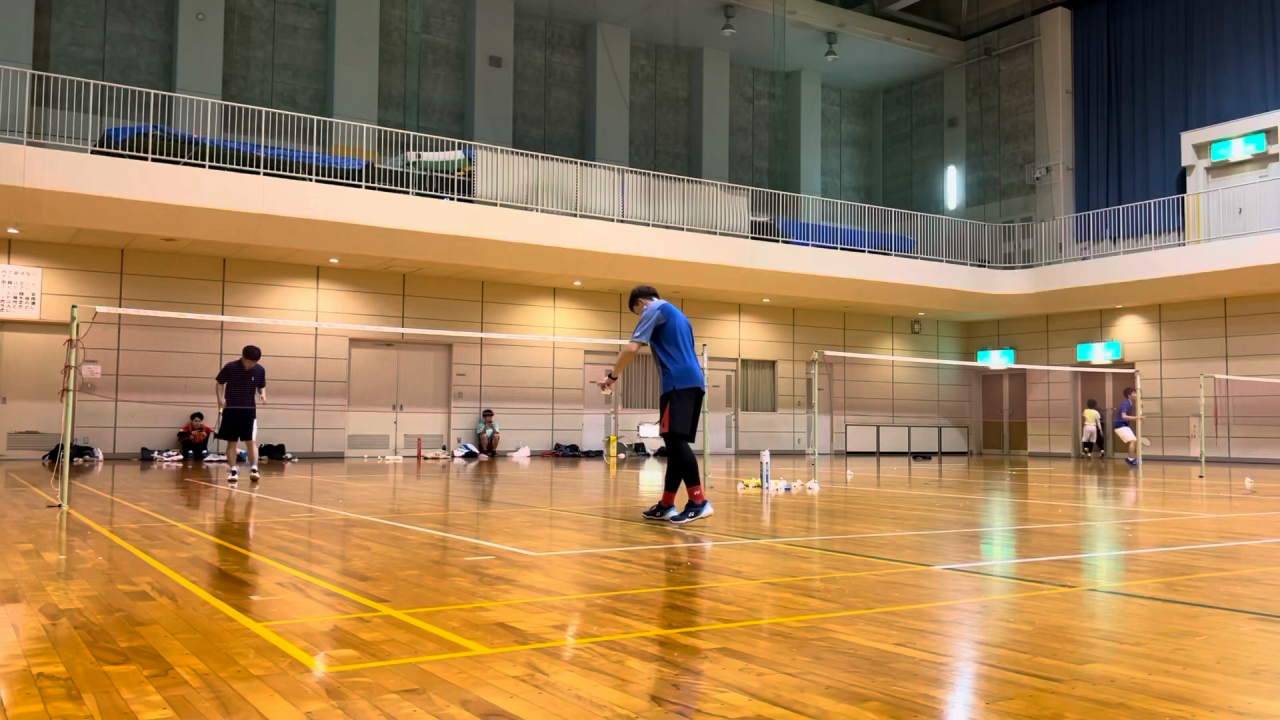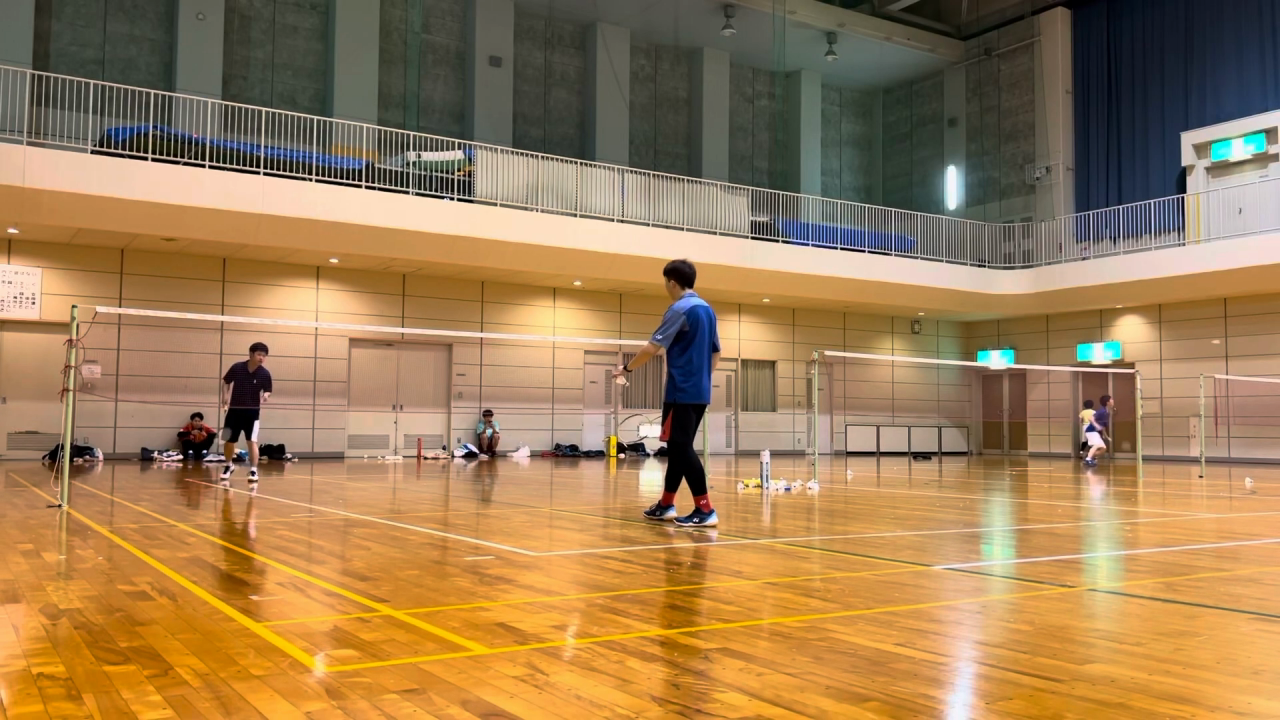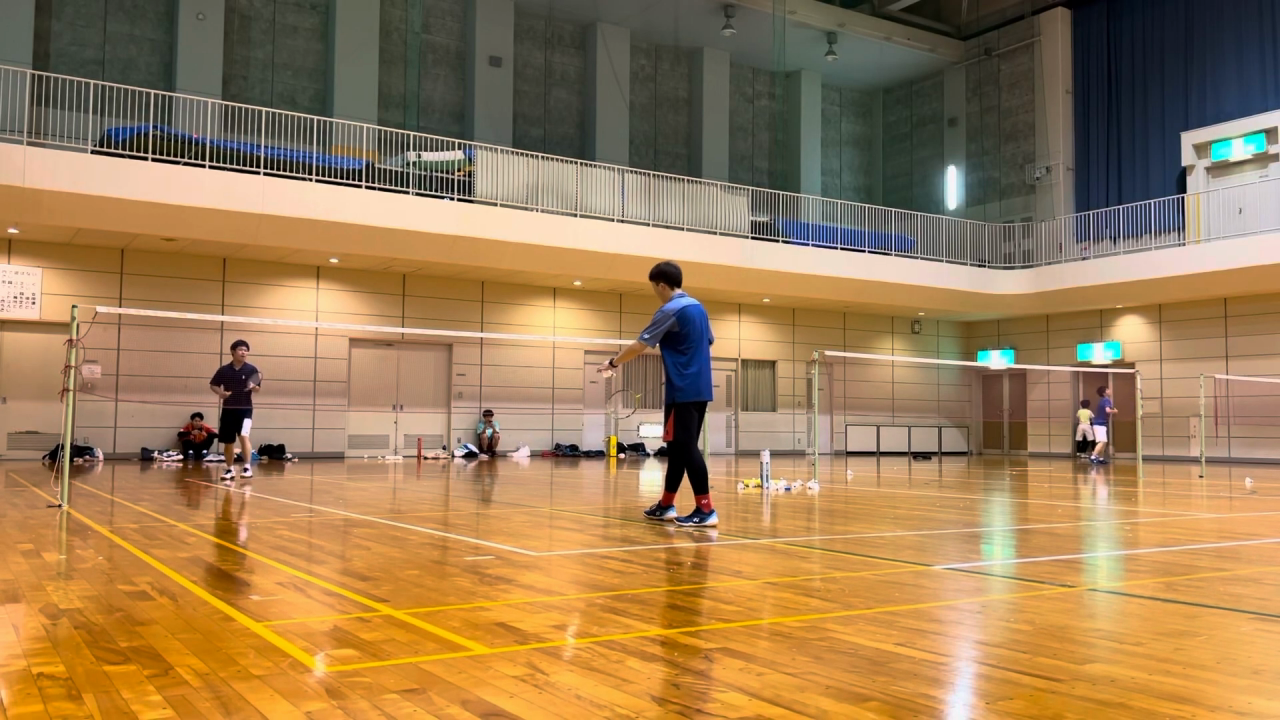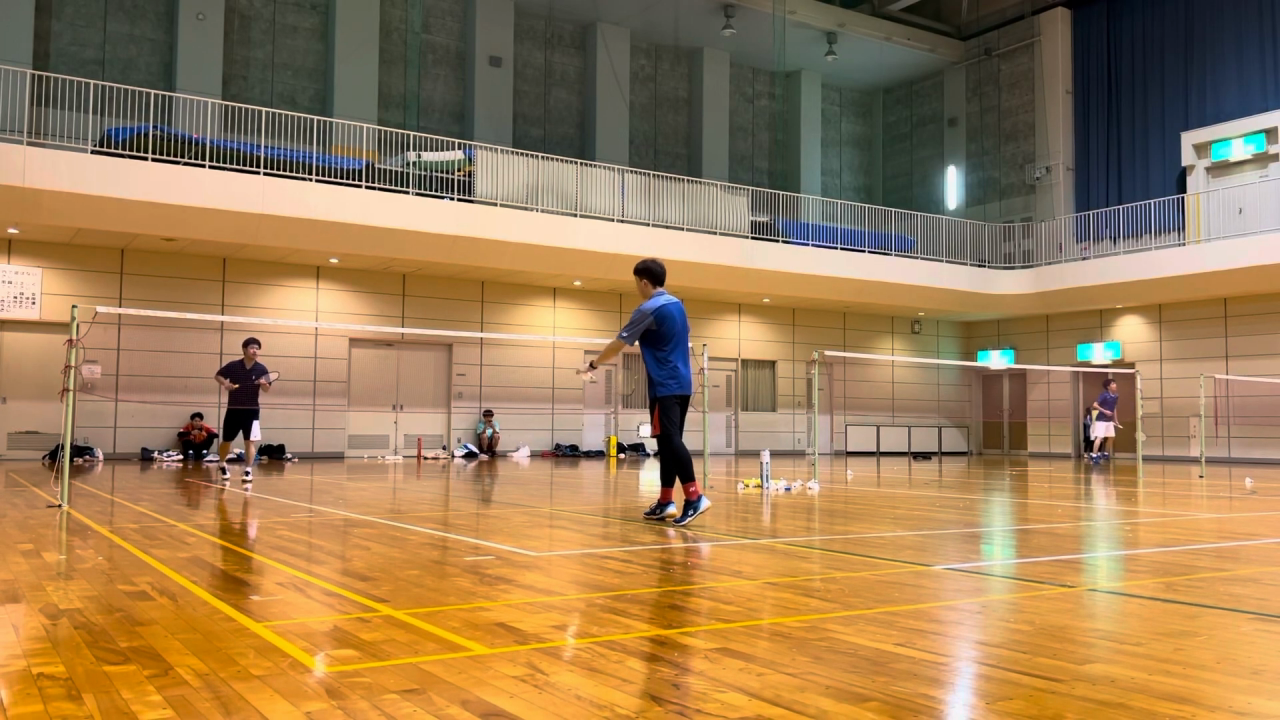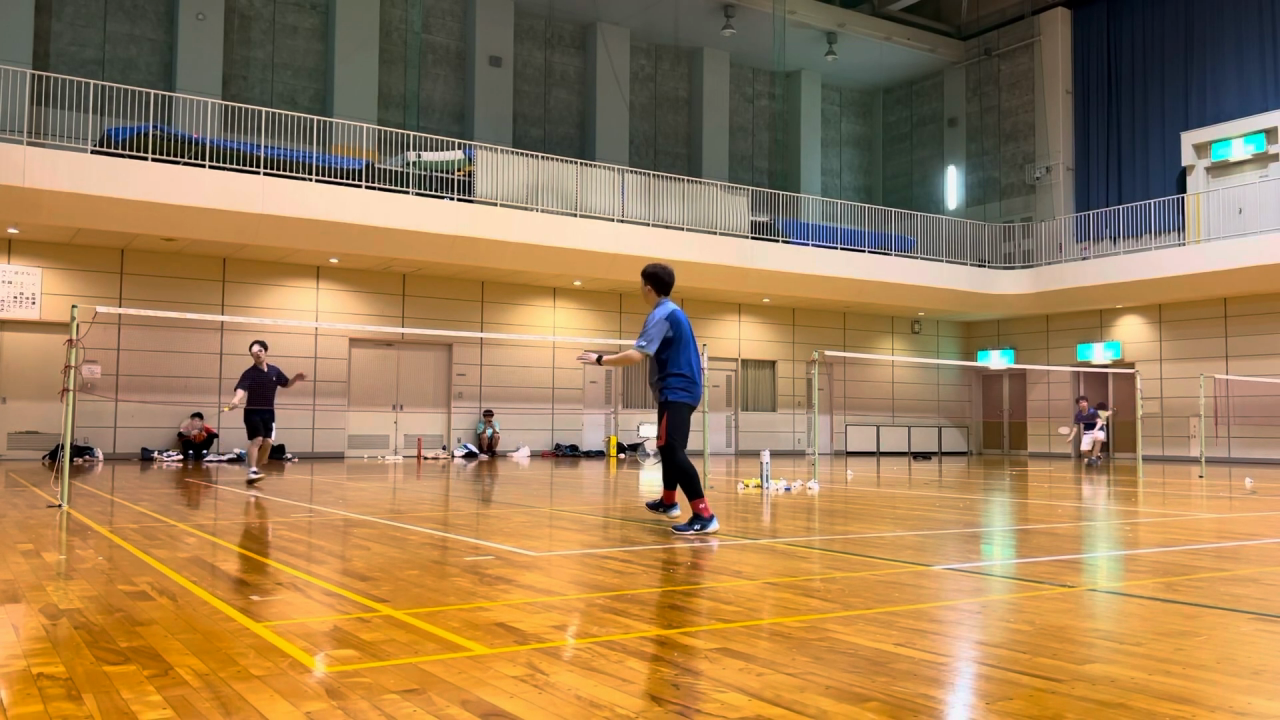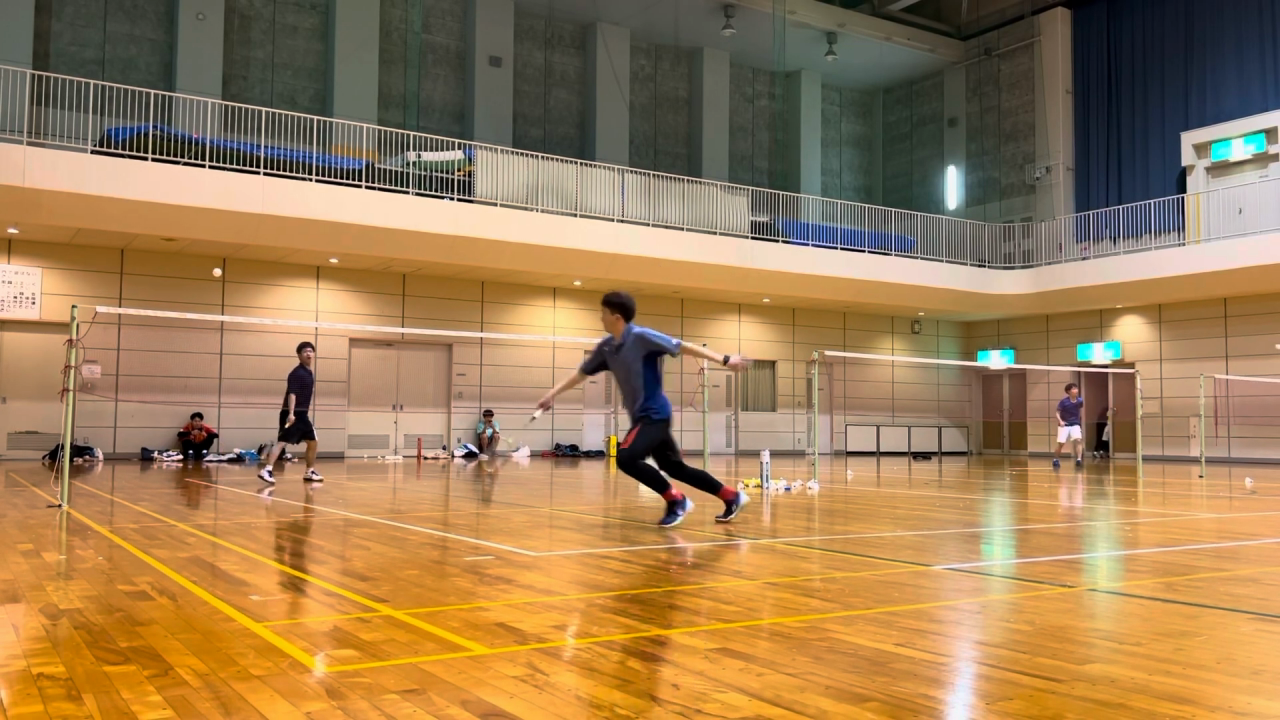
dt=0.7s
person 1, frame 1
left shoulder: (655, 310)
right shoulder: (678, 315)
left elbow: (632, 348)
left wrist: (612, 376)
left hip: (679, 383)
right hip: (693, 382)
left knee: (676, 440)
right knee: (675, 442)
left ankle: (699, 501)
right ankle: (667, 504)
person 1, frame 2
left shoulder: (680, 309)
right shoulder: (707, 310)
left elbow: (652, 348)
right elbow: (716, 352)
left wrist: (627, 368)
left hip: (682, 391)
right hip: (699, 391)
left knee: (682, 448)
right knee: (677, 447)
left ankle: (705, 510)
right ankle: (666, 505)
person 1, frame 3
left shoulder: (670, 311)
right shoulder: (698, 307)
left elbow: (639, 346)
right elbow: (707, 342)
left wrist: (612, 363)
left hip: (684, 391)
right hip: (700, 389)
left knee: (686, 447)
right knee: (677, 447)
left ankle: (705, 510)
right ankle: (666, 505)
person 1, frame 4
left shoulder: (648, 309)
right shoulder: (677, 305)
left elbow: (618, 344)
left wrist: (593, 365)
left hip: (665, 385)
right hip: (681, 383)
left knee: (670, 440)
right knee: (667, 441)
left ankle: (695, 497)
right ankle: (666, 502)
person 1, frame 5
left shoulder: (660, 316)
right shoulder: (672, 313)
left elbow: (636, 356)
left wrist: (599, 359)
left hip: (677, 393)
right hip: (676, 391)
left knee: (672, 450)
right knee: (667, 448)
left ankle: (704, 515)
right ankle: (669, 501)
person 1, frame 6
left shoulder: (641, 337)
right shoulder: (605, 347)
left elbow: (684, 347)
right elbow: (582, 373)
left wrist: (724, 359)
right wrist: (553, 394)
left hip: (653, 415)
right hip: (641, 417)
left knee: (626, 458)
right knee: (673, 466)
left ankle: (676, 501)
right ankle: (732, 497)
